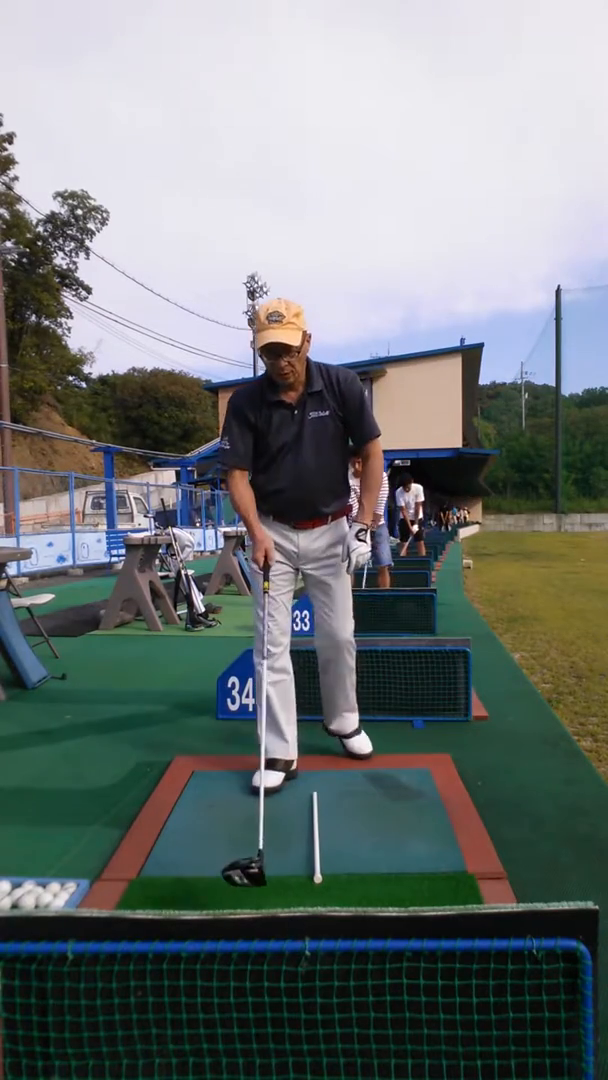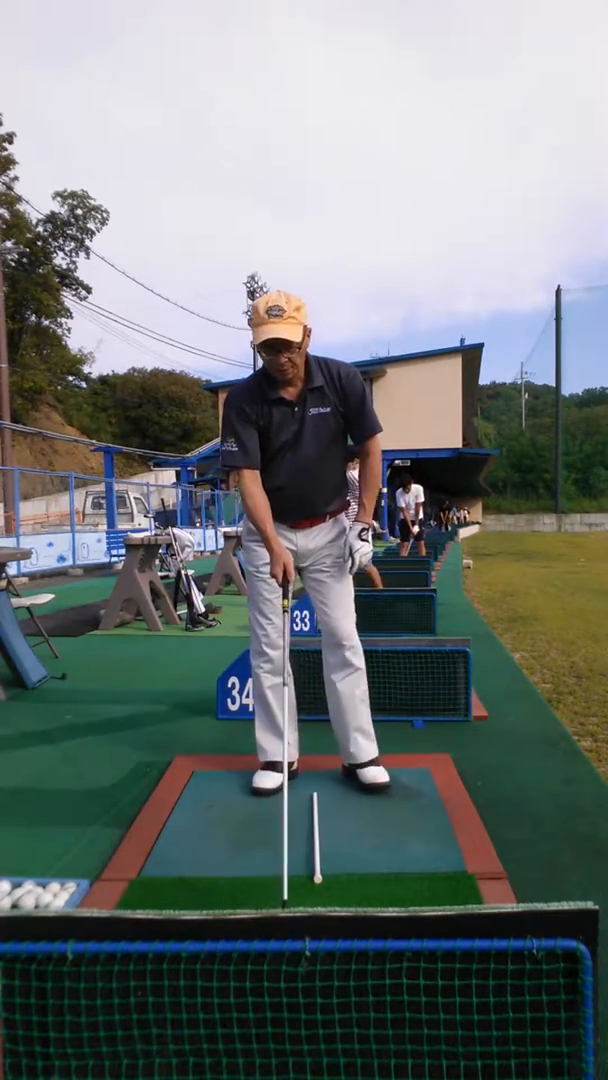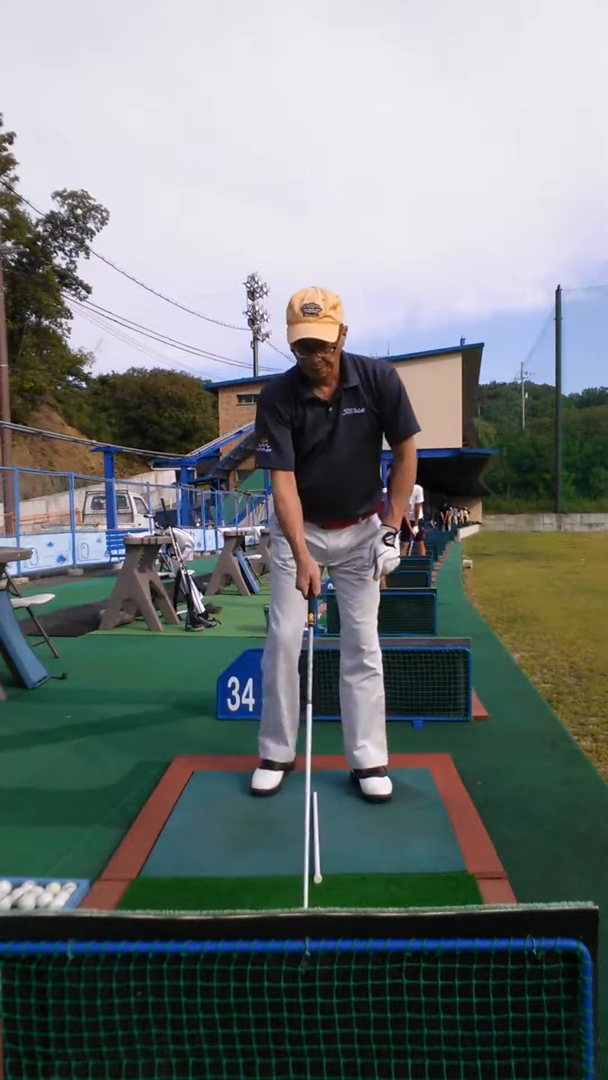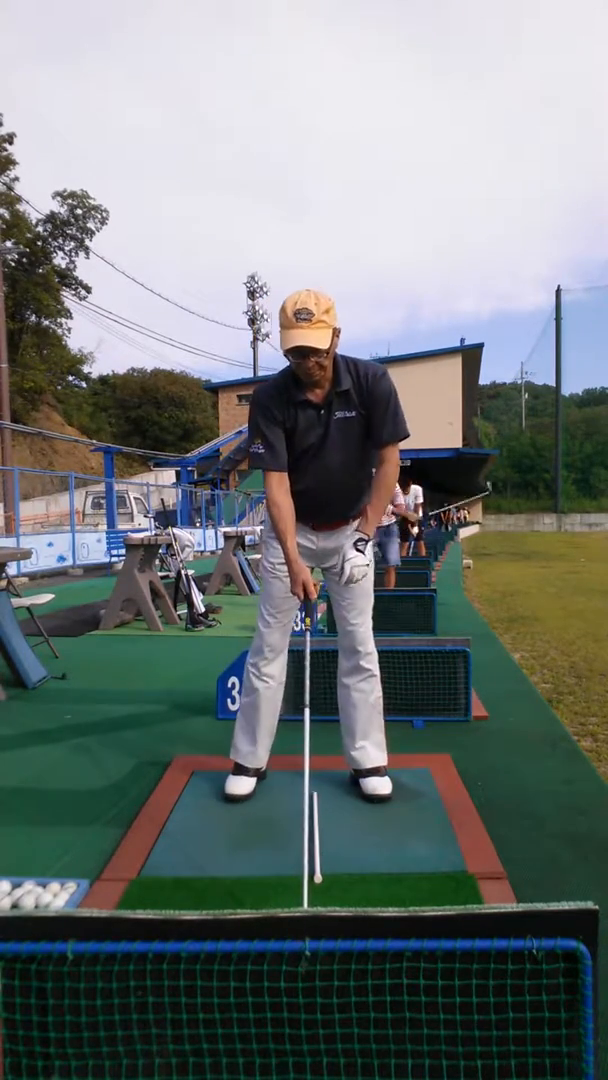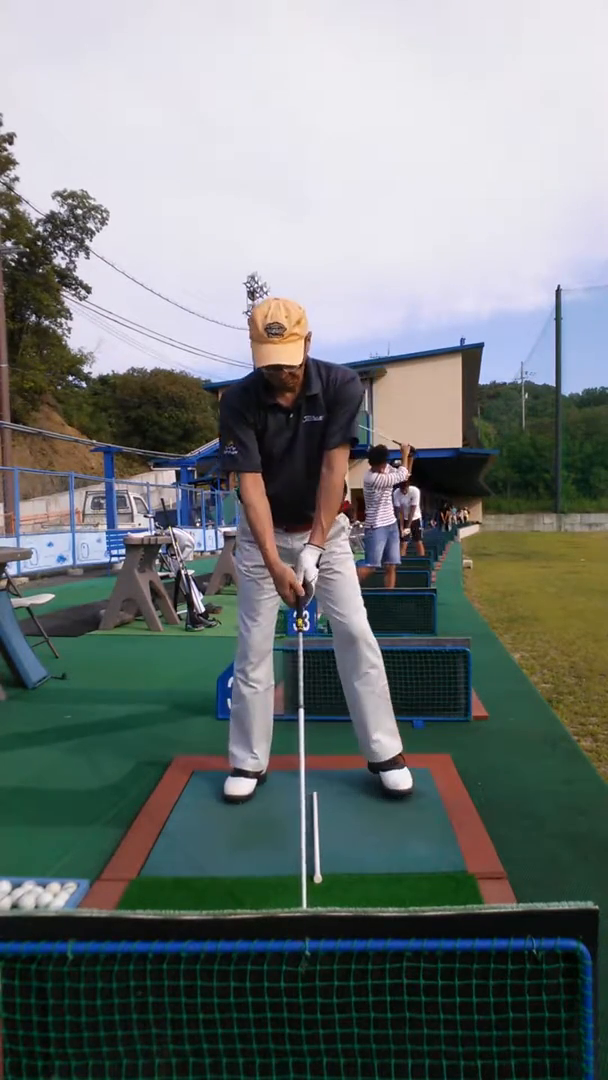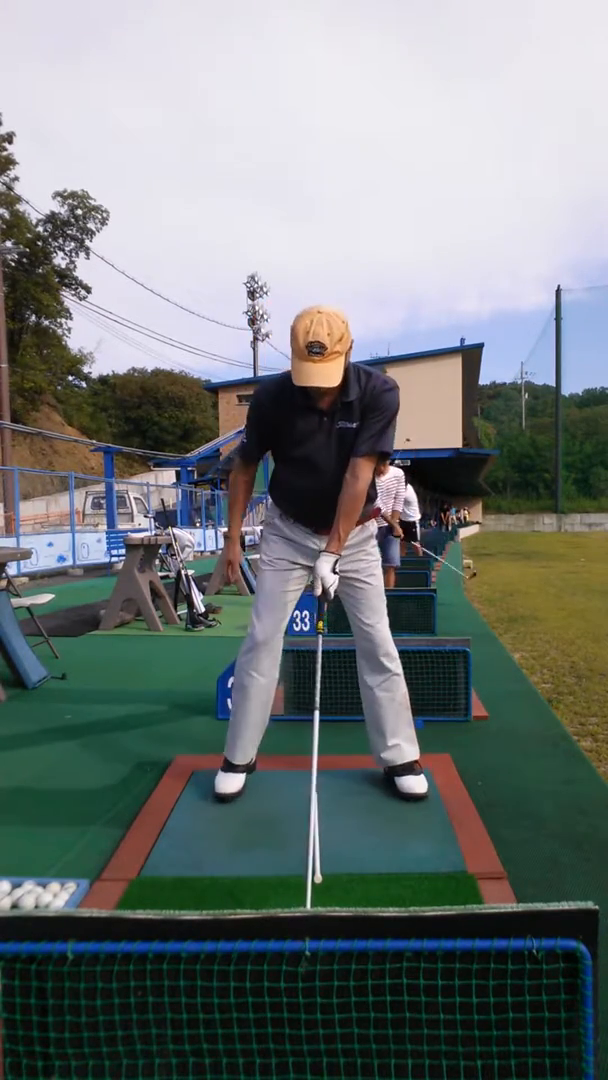
dt=0.4s
person 1, frame 1
left shoulder: (342, 385)
right shoulder: (245, 401)
left elbow: (372, 455)
right elbow: (238, 475)
left wrist: (364, 525)
right wrist: (257, 535)
left hip: (330, 532)
right hip: (272, 533)
left knee: (337, 638)
right knee: (272, 644)
left ankle: (343, 719)
right ankle: (279, 755)
person 1, frame 2
left shoulder: (343, 380)
right shoulder: (242, 399)
left elbow: (370, 451)
right elbow: (248, 479)
left wrist: (364, 524)
right wrist: (275, 549)
left hip: (330, 530)
right hip: (268, 533)
left knee: (343, 640)
right knee: (268, 646)
left ankle: (360, 754)
right ankle: (275, 755)
person 1, frame 3
left shoulder: (379, 379)
right shoulder: (276, 396)
left elbow: (405, 453)
right elbow: (282, 481)
left wrist: (391, 529)
right wrist: (302, 557)
left hip: (360, 530)
right hip: (298, 529)
left knee: (362, 644)
right knee: (283, 639)
left ankle: (368, 760)
right ankle: (275, 753)
person 1, frame 4
left shoulder: (372, 381)
right shoulder: (269, 397)
left elbow: (387, 464)
right elbow: (276, 482)
left wrist: (364, 535)
right wrist: (293, 560)
left hip: (351, 530)
right hip: (289, 530)
left knee: (359, 643)
right knee: (269, 643)
left ankle: (367, 759)
right ankle: (249, 759)
person 1, frame 5
left shoulder: (342, 385)
right shoulder: (238, 400)
left elbow: (334, 468)
right elbow: (250, 485)
left wrist: (314, 547)
right wrist: (273, 560)
left hip: (326, 530)
right hip: (263, 534)
left knee: (356, 635)
right knee: (253, 646)
left ankle: (385, 753)
right ankle: (249, 761)
person 1, frame 6
left shoulder: (379, 392)
right shoulder: (271, 395)
left elbow: (359, 475)
right elbow: (245, 465)
left wrist: (334, 552)
right wrist: (231, 538)
left hip: (354, 534)
right hip: (288, 531)
left knee: (377, 644)
right knee: (261, 640)
left ankle: (400, 758)
right ankle: (238, 757)
